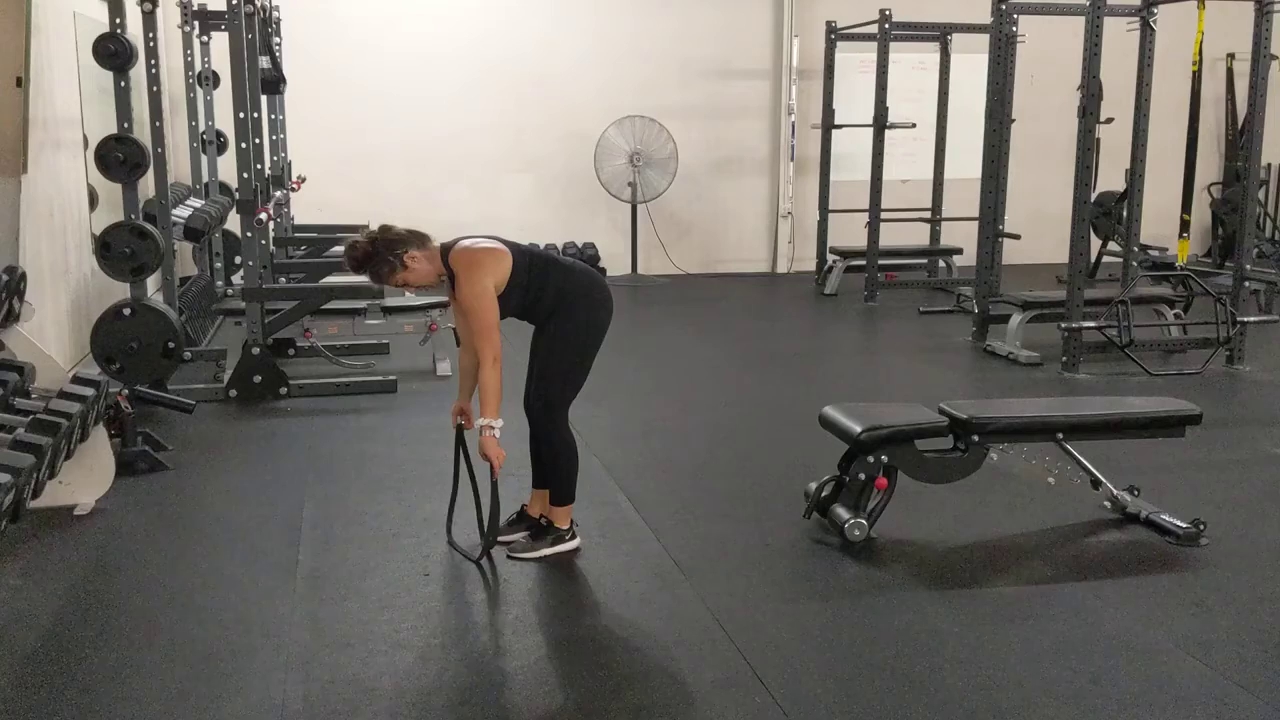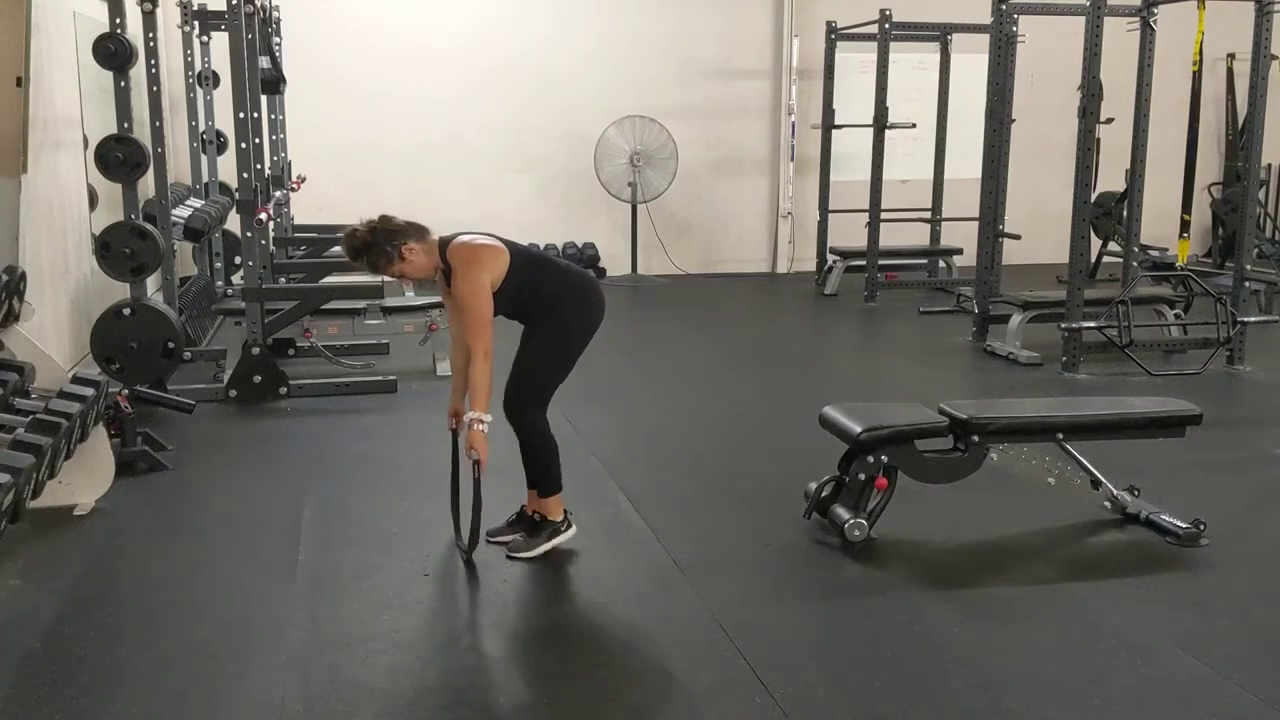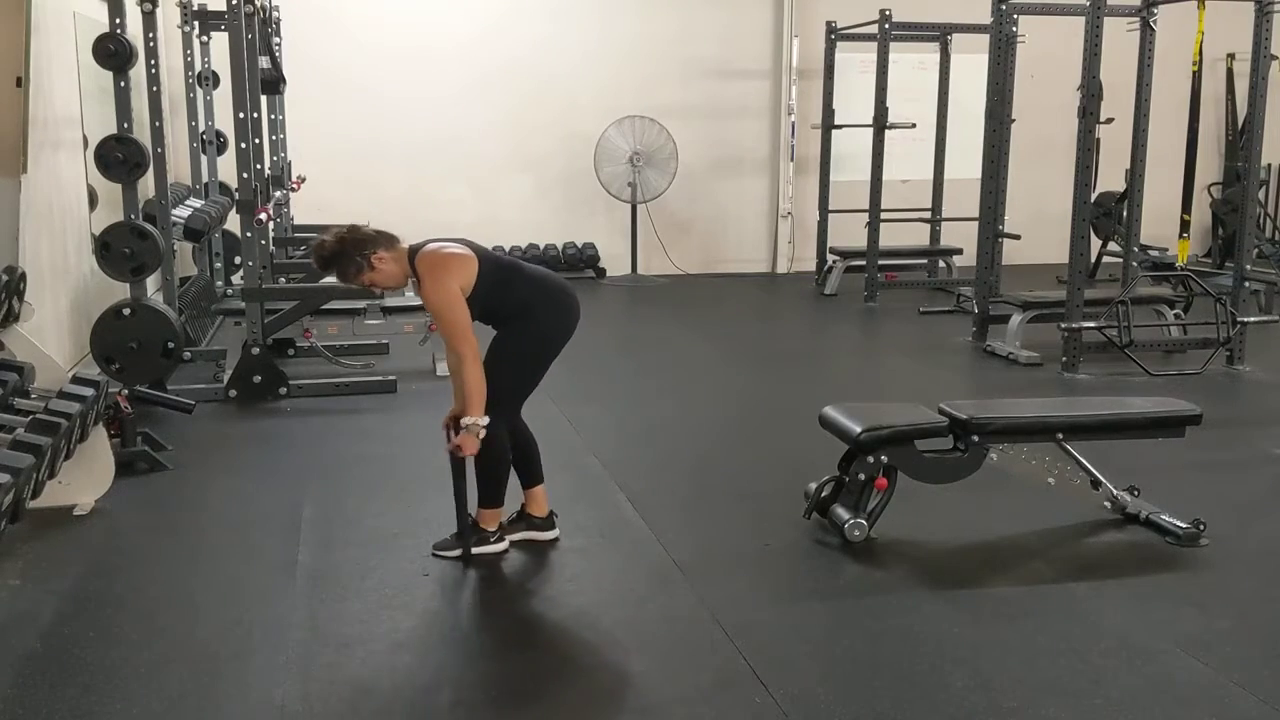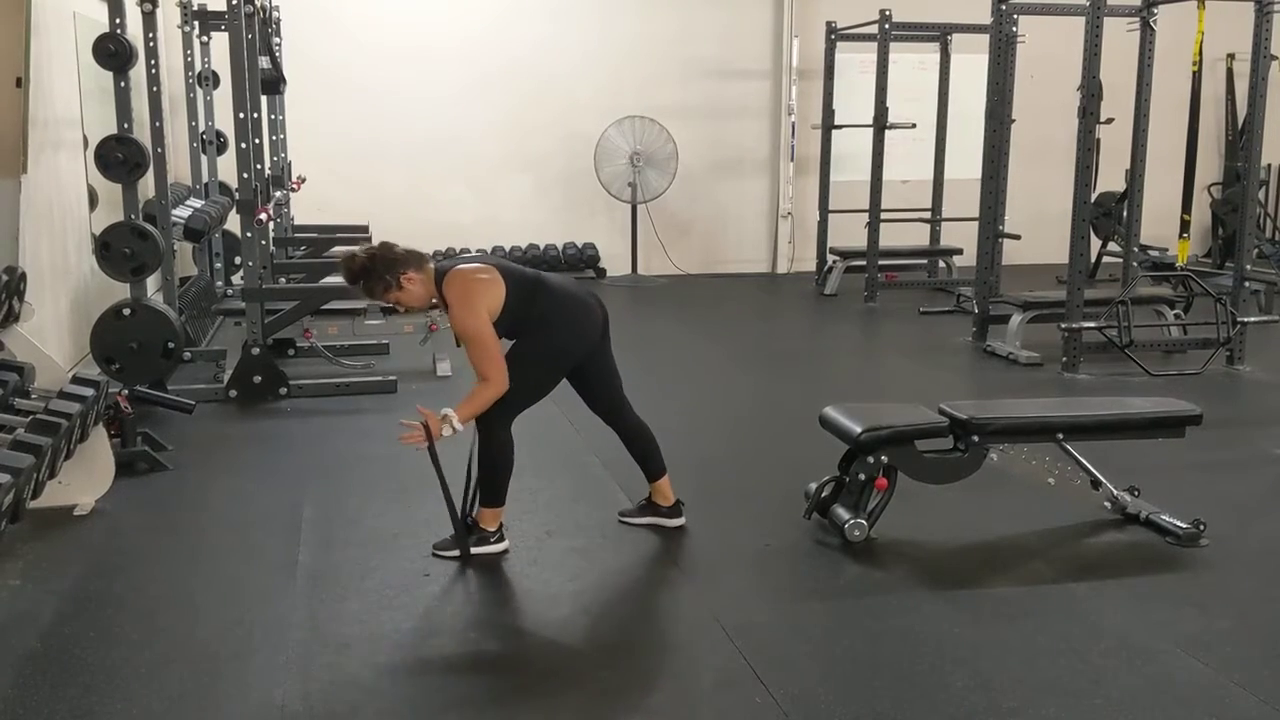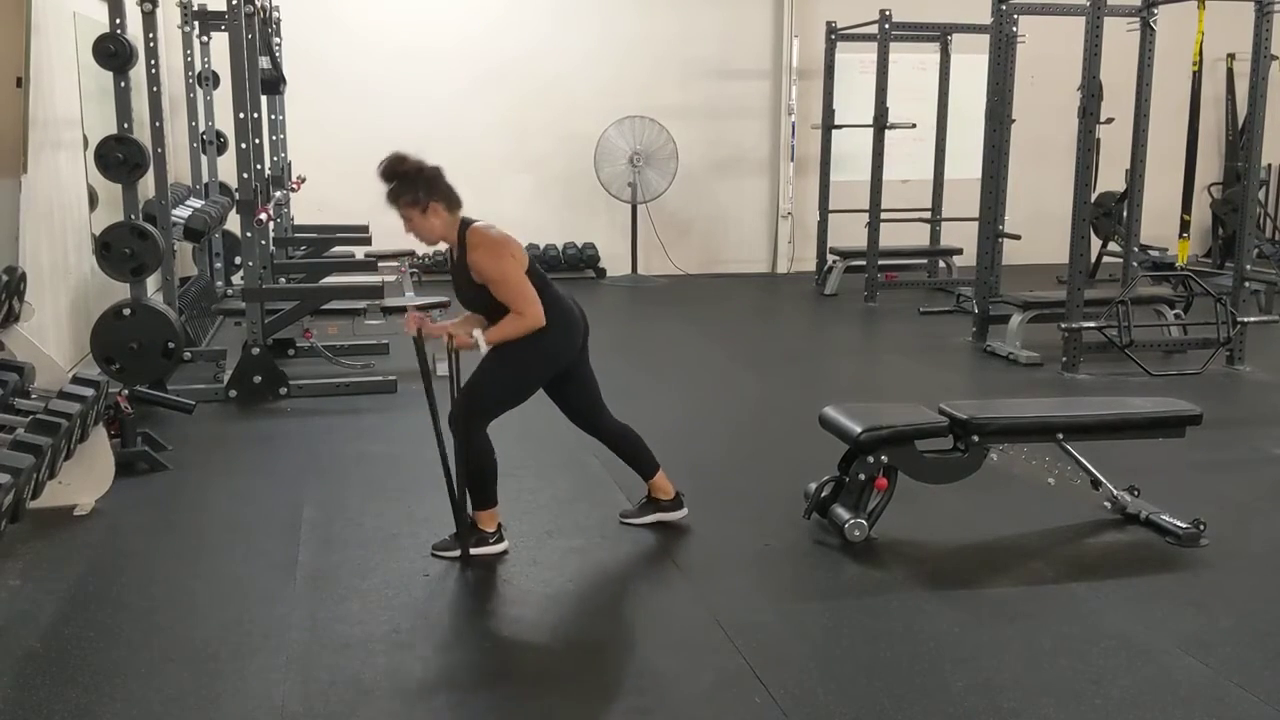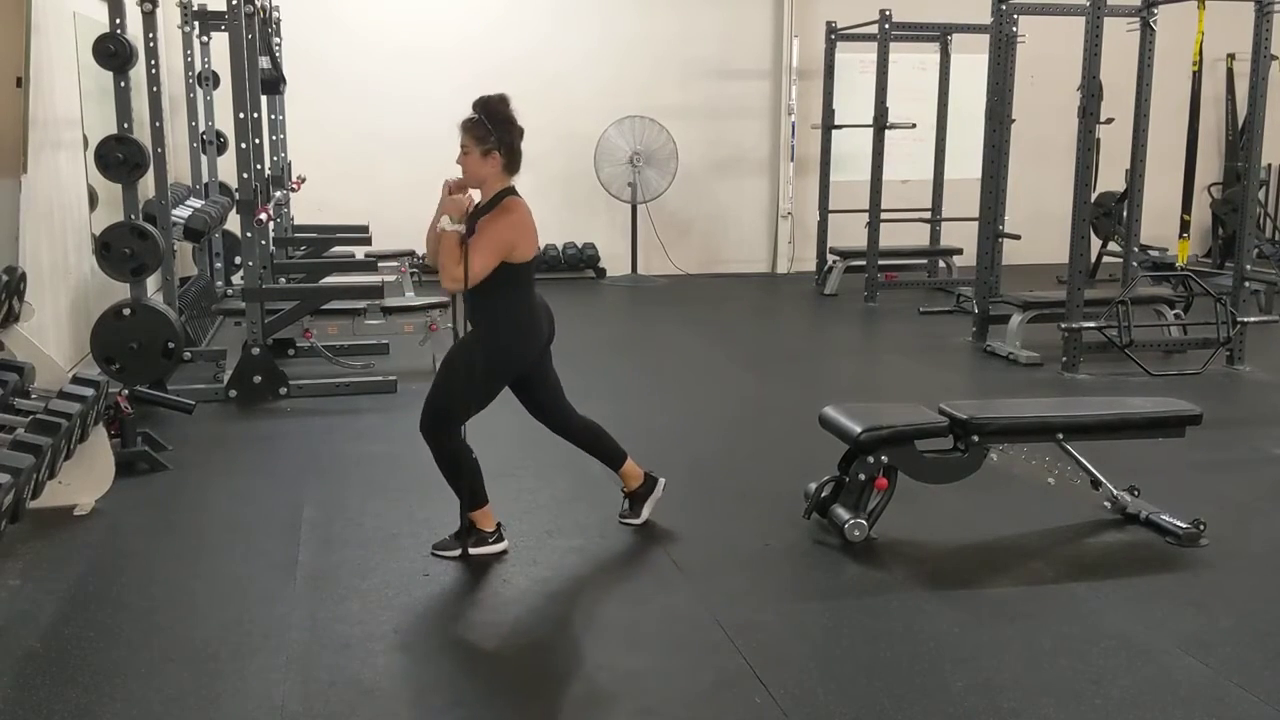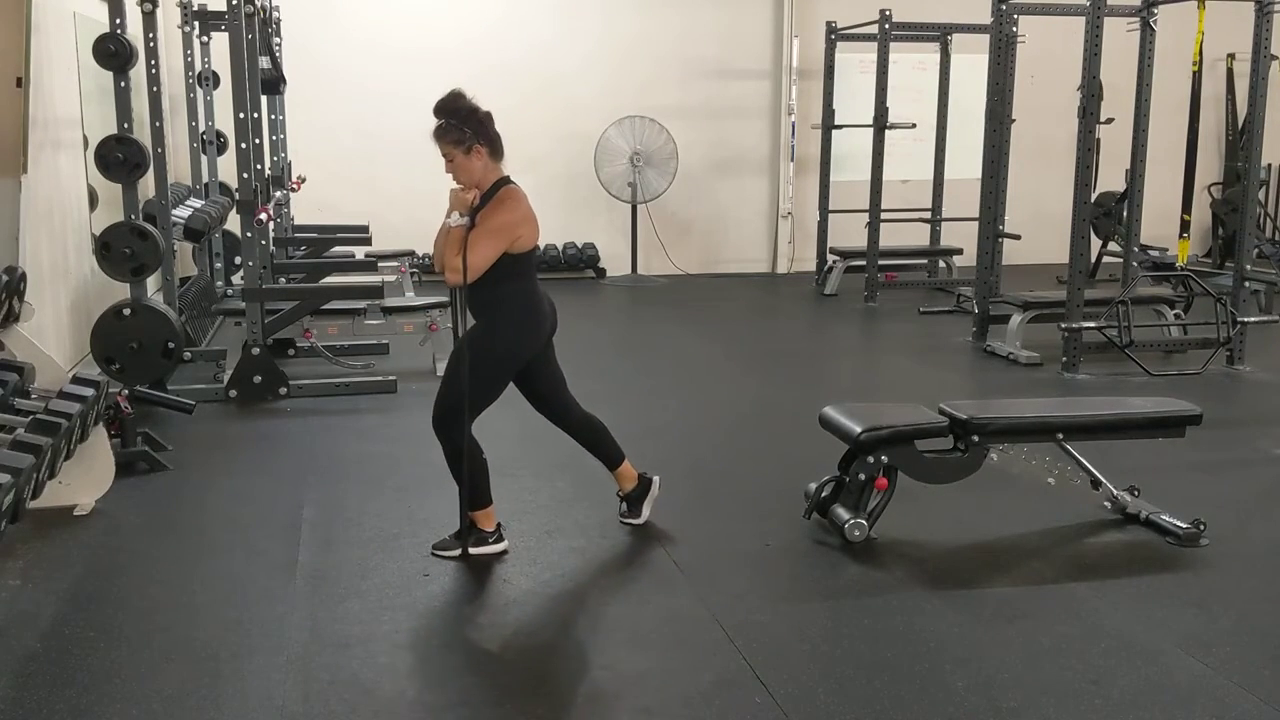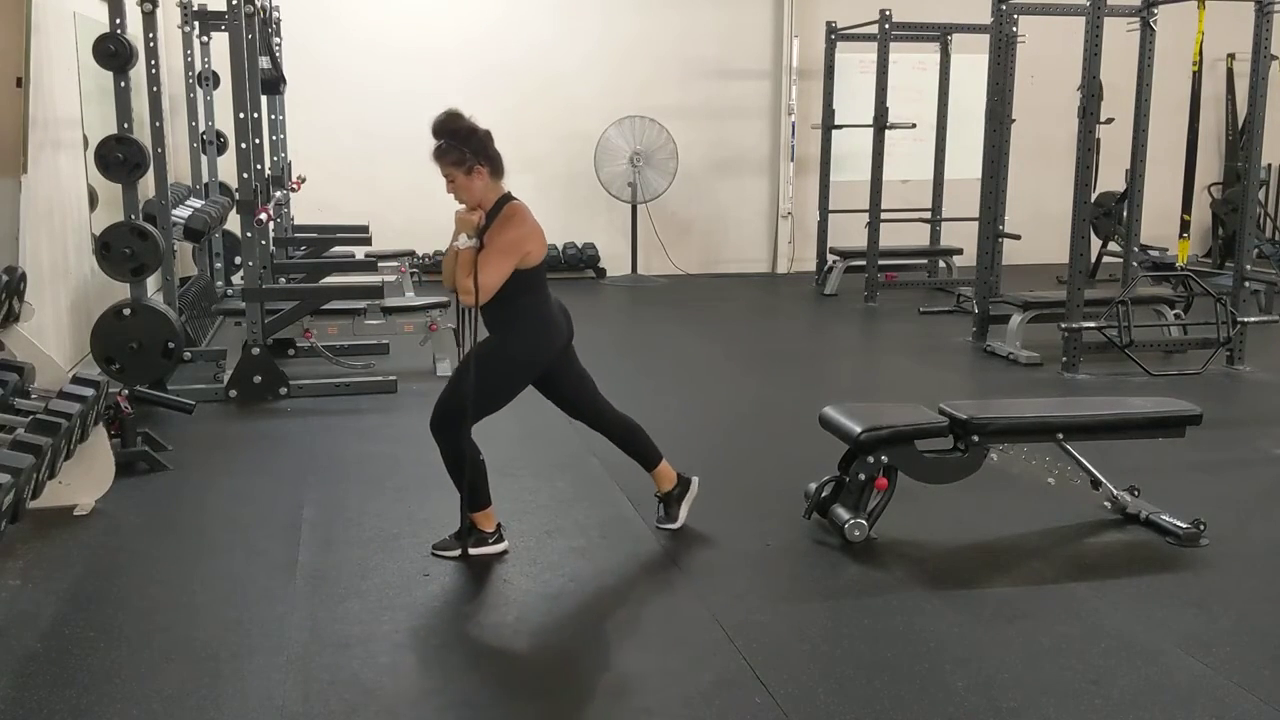
dt=0.7s
person 1, frame 1
left shoulder: (469, 270)
right shoulder: (452, 269)
left elbow: (491, 357)
right elbow: (470, 346)
left wrist: (489, 429)
right wrist: (464, 400)
left hip: (584, 305)
right hip: (560, 310)
left knee: (549, 412)
right knee: (536, 408)
left ankle: (562, 528)
right ankle: (536, 512)
person 1, frame 2
left shoulder: (467, 266)
right shoulder: (447, 266)
left elbow: (481, 353)
right elbow: (461, 343)
left wrist: (477, 423)
right wrist: (457, 400)
left hip: (574, 306)
right hip: (552, 309)
left knee: (521, 406)
right knee: (524, 406)
left ankle: (555, 519)
right ankle: (535, 512)
person 1, frame 3
left shoulder: (434, 276)
right shoulder: (426, 261)
left elbow: (470, 357)
right elbow: (458, 348)
left wrist: (472, 424)
right wrist: (464, 408)
left hip: (544, 313)
right hip: (549, 306)
left knee: (491, 415)
right knee: (502, 412)
left ankle: (489, 529)
right ankle: (537, 514)
person 1, frame 4
left shoulder: (462, 301)
right shoulder: (452, 277)
left elbow: (497, 381)
right elbow: (487, 351)
left wrist: (448, 422)
right wrist: (468, 406)
left hip: (564, 328)
right hip: (584, 311)
left knee: (493, 416)
right knee: (615, 409)
left ankle: (488, 530)
right ankle: (665, 502)
person 1, frame 5
left shoulder: (482, 248)
right shoulder: (464, 242)
left elbow: (530, 316)
right elbow: (491, 314)
left wrist: (474, 338)
right wrist: (436, 326)
left hip: (547, 337)
right hip: (564, 328)
left knee: (466, 419)
right knee: (594, 417)
left ankle: (488, 532)
right ankle: (665, 495)
person 1, frame 6
left shoulder: (507, 217)
right shoulder: (486, 205)
left elbow: (453, 280)
right elbow: (437, 259)
left wrist: (452, 221)
right wrist: (444, 213)
left hip: (504, 338)
right hip: (524, 329)
left knee: (437, 424)
right knee: (558, 414)
left ankle: (484, 531)
right ankle: (639, 481)
person 1, frame 7
left shoulder: (506, 207)
right shoulder: (482, 198)
left elbow: (456, 272)
right elbow: (442, 261)
left wrist: (457, 215)
right wrist: (456, 214)
left hip: (507, 330)
right hip: (525, 322)
left knee: (450, 422)
right knee: (562, 408)
left ankle: (485, 532)
right ankle: (634, 485)
person 1, frame 8
left shoulder: (511, 224)
right shoulder: (486, 215)
left elbow: (471, 293)
right elbow: (451, 281)
left wrist: (466, 238)
right wrist: (463, 236)
left hip: (522, 343)
right hip: (543, 333)
left knee: (447, 423)
right knee: (594, 410)
left ankle: (484, 531)
right ankle: (674, 485)
